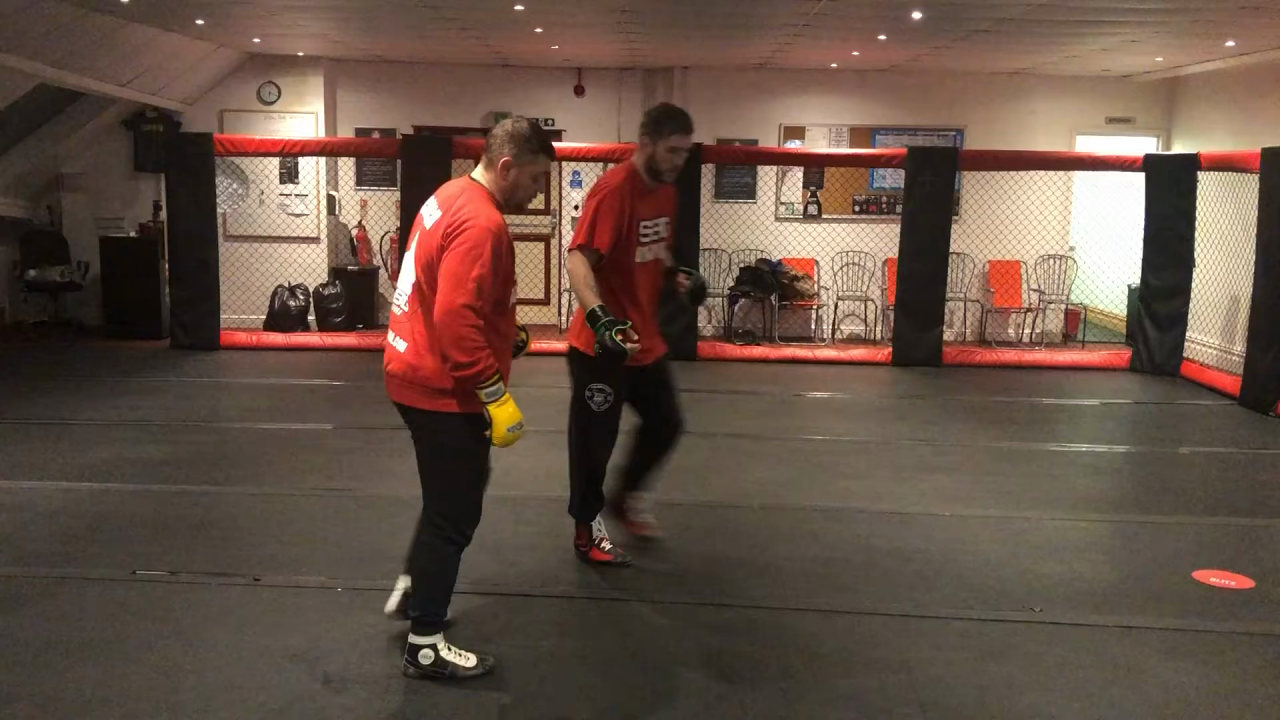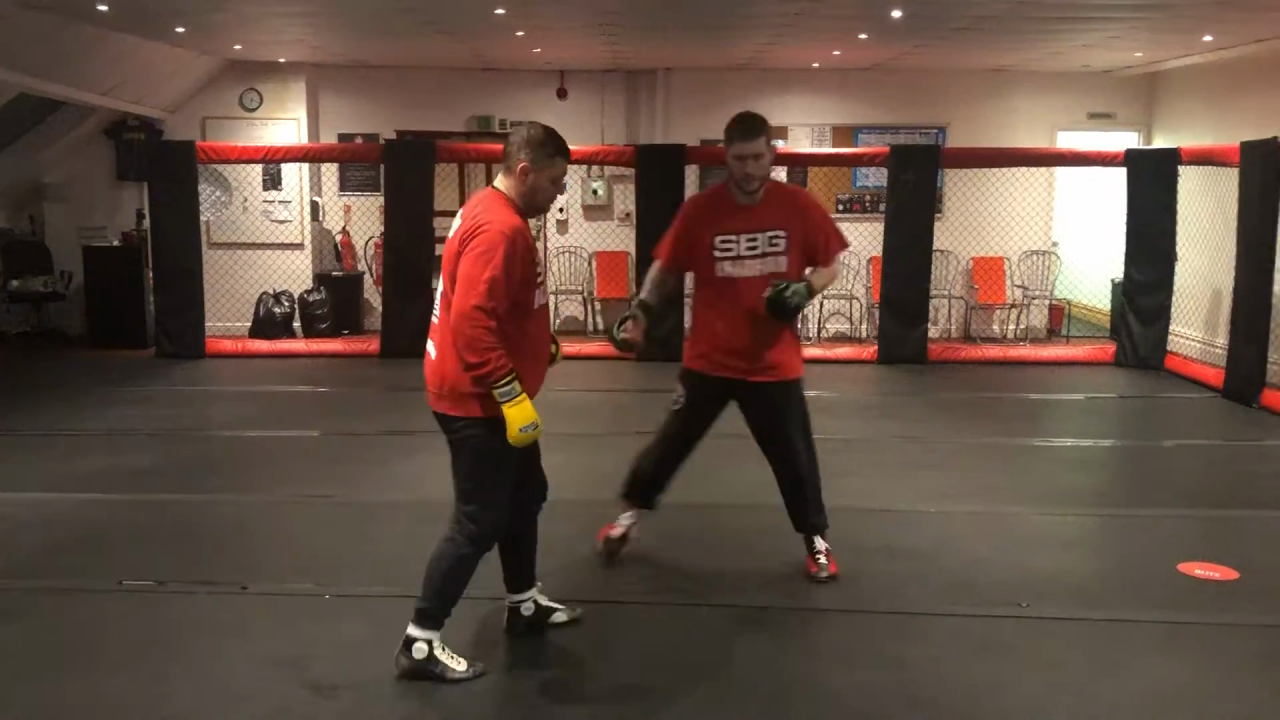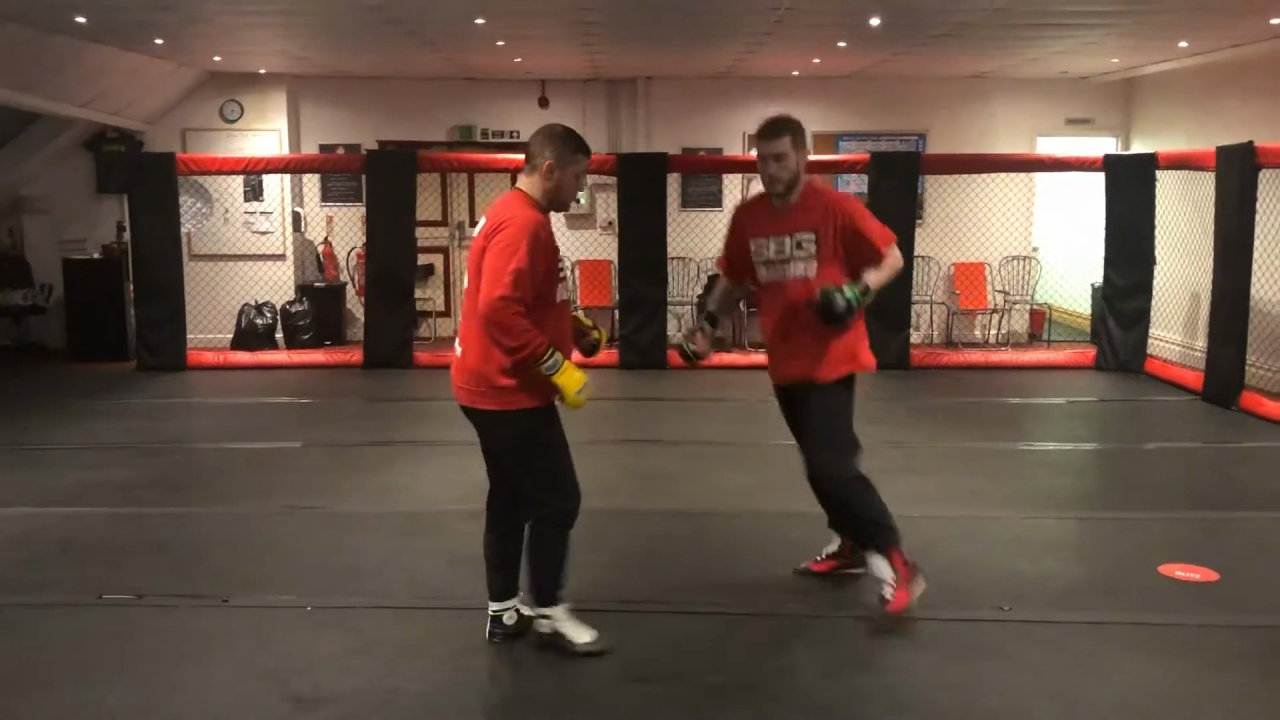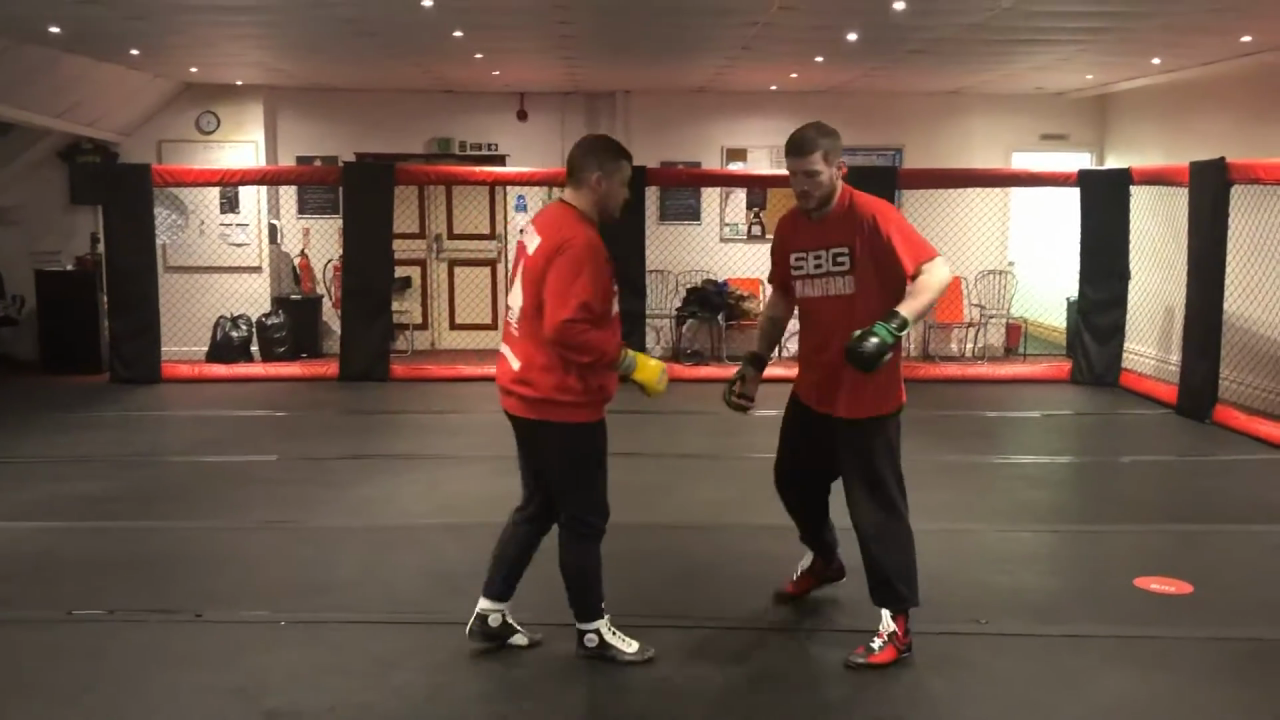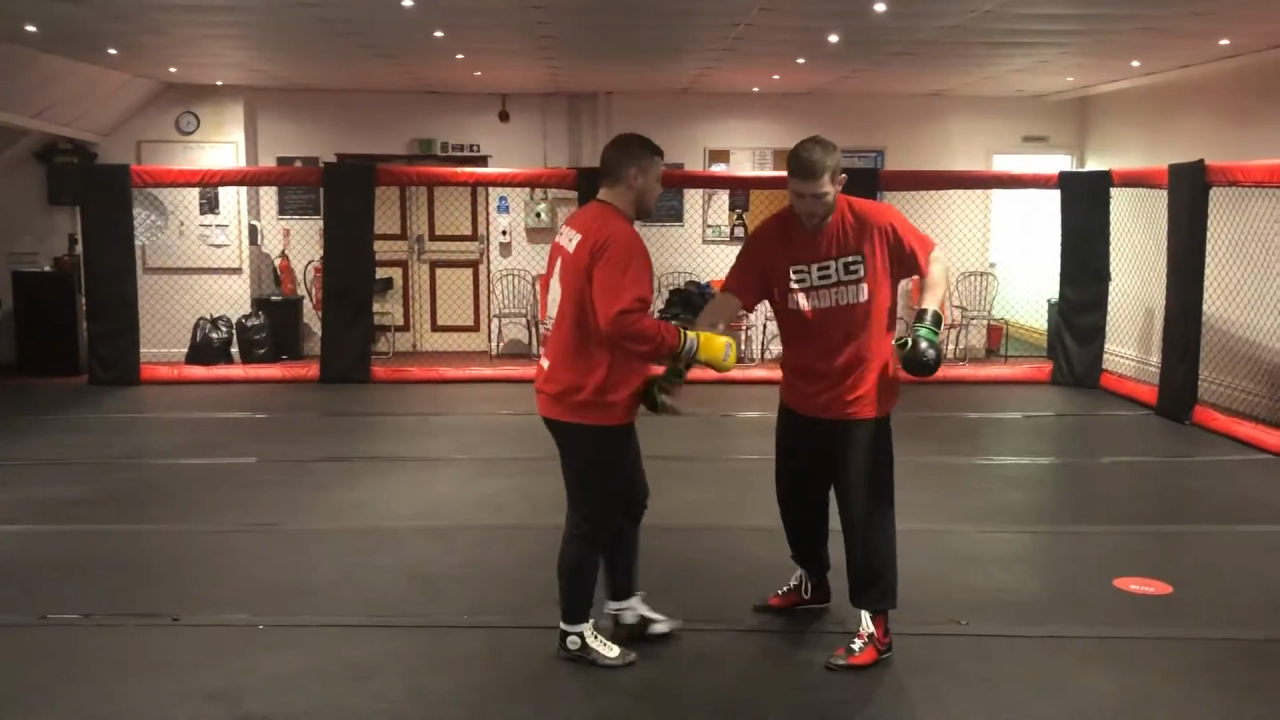
dt=0.4s
person 1, frame 1
left shoulder: (452, 196)
right shoulder: (482, 225)
right elbow: (458, 321)
left wrist: (505, 329)
right wrist: (497, 398)
left hip: (422, 374)
right hip: (442, 390)
left knee: (459, 490)
right knee: (453, 511)
left ankle: (413, 586)
right ankle: (424, 645)
person 1, frame 2
left shoulder: (488, 210)
right shoulder: (500, 229)
right elbow: (474, 323)
left wrist: (541, 336)
right wrist: (513, 398)
left hip: (484, 395)
right hip: (477, 400)
left knee: (524, 494)
right knee: (481, 518)
left ankle: (524, 602)
right ankle: (421, 641)
person 1, frame 3
left shoulder: (515, 214)
right shoulder: (523, 224)
right elbow: (502, 310)
left wrist: (576, 327)
right wrist: (559, 368)
left hip: (493, 387)
right hip: (509, 392)
left knee: (510, 498)
right knee: (557, 501)
left ankle: (504, 610)
right ankle: (548, 613)
person 1, frame 4
left shoulder: (547, 222)
right shoulder: (579, 242)
right elbow: (569, 329)
left wrist: (613, 353)
right wrist: (632, 365)
left hip: (530, 391)
right hip: (562, 403)
left knee: (539, 506)
right knee: (584, 518)
left ankle: (490, 611)
right ankle: (592, 630)
person 1, frame 5
left shoulder: (579, 224)
right shoulder: (618, 239)
right elbow: (625, 322)
left wrist: (658, 355)
right wrist: (696, 345)
left hip: (579, 392)
right hip: (589, 404)
left knee: (628, 503)
right knee: (593, 518)
left ankle: (625, 609)
right ankle: (575, 632)
person 2, frame 1
left shoulder: (666, 192)
right shoulder: (614, 191)
right elbow: (579, 259)
left wrist: (676, 274)
right wrist: (602, 320)
left hip: (646, 340)
right hip: (603, 344)
left knee: (665, 425)
right knee: (593, 440)
left ankle: (627, 497)
right ankle: (587, 525)
person 2, frame 2
left shoulder: (800, 206)
right shoulder: (701, 209)
left elbow: (833, 259)
right elbow: (667, 265)
left wrist: (805, 288)
right wrist: (643, 310)
left hip: (773, 362)
right hip: (708, 360)
left knee: (794, 457)
right knee: (670, 445)
left ankle: (814, 538)
right ankle: (629, 514)
person 2, frame 3
left shoulder: (836, 206)
right shoulder: (747, 216)
left elbow: (892, 255)
right elbow: (731, 279)
left wrist: (856, 292)
right wrist: (708, 323)
left hip: (831, 359)
right hip: (786, 364)
left knee: (832, 462)
right knee: (821, 461)
left ankle: (893, 563)
right ankle: (852, 543)
person 2, frame 4
left shoulder: (872, 217)
right shoulder: (789, 228)
left elbow: (937, 273)
left wrist: (890, 327)
right wrist: (754, 363)
left hip: (867, 394)
right hip: (811, 389)
left knee: (876, 506)
right knee: (793, 480)
left ankle: (896, 623)
right ankle: (822, 559)
person 2, frame 5
left shoulder: (877, 222)
right shoulder: (769, 238)
left elbow: (933, 262)
right elbow: (723, 308)
left wrist: (927, 323)
left hip: (862, 400)
right hip: (799, 399)
left knee: (865, 508)
right knee: (796, 498)
left ankle: (876, 624)
right ankle: (811, 581)
